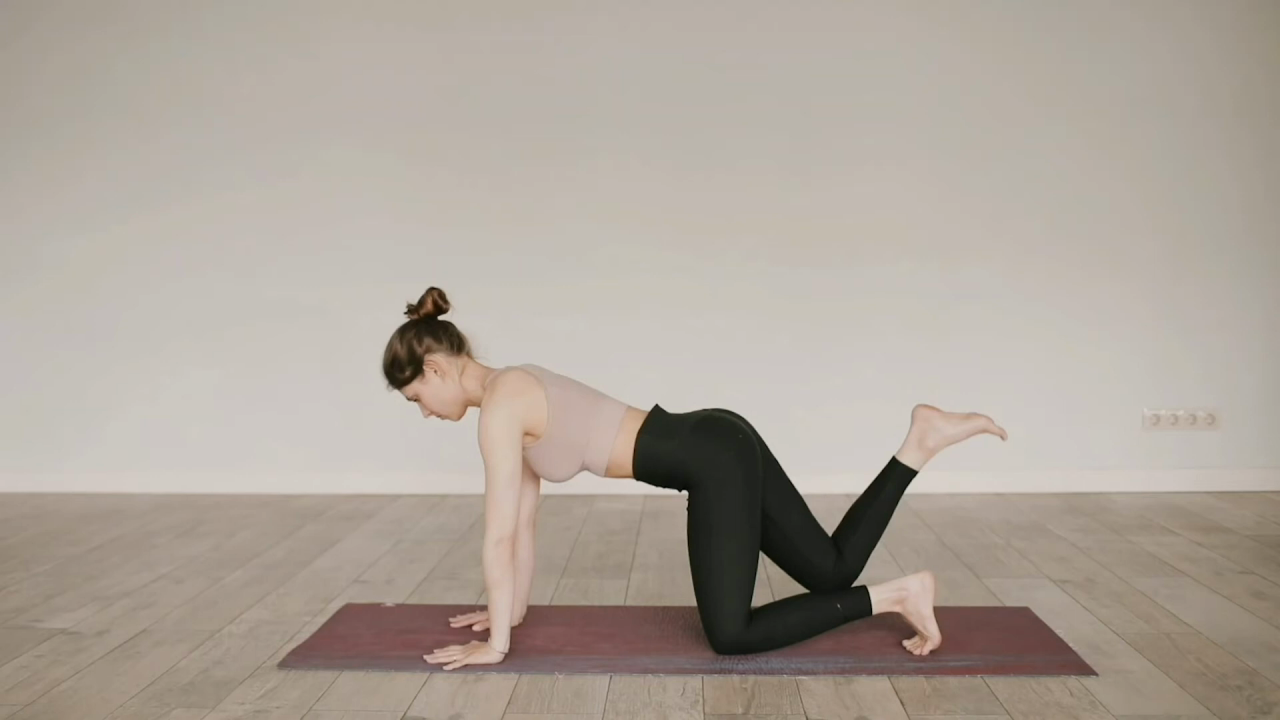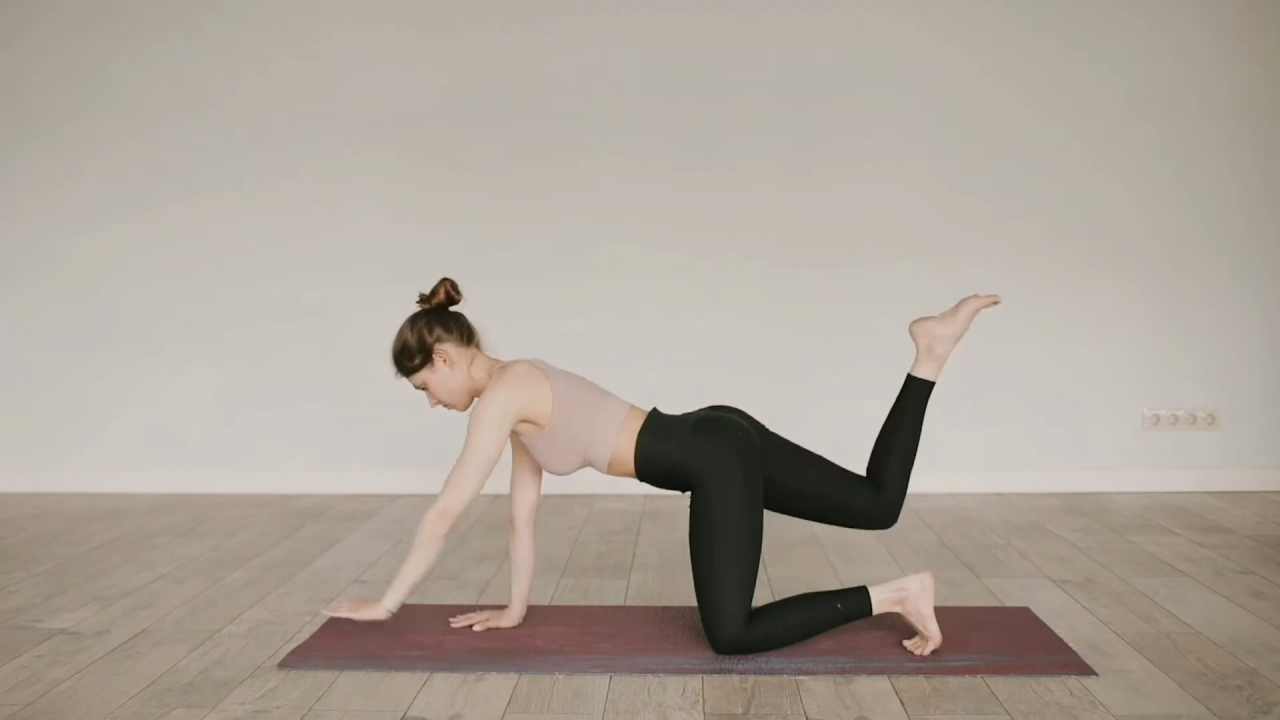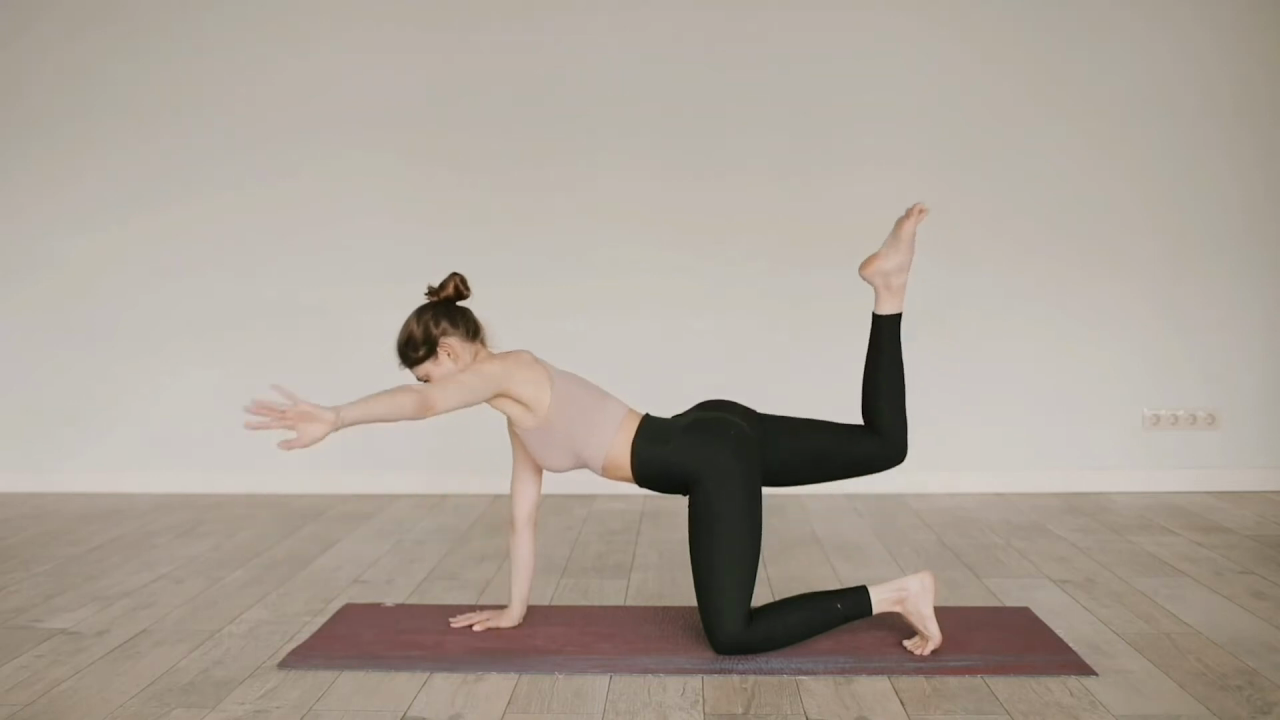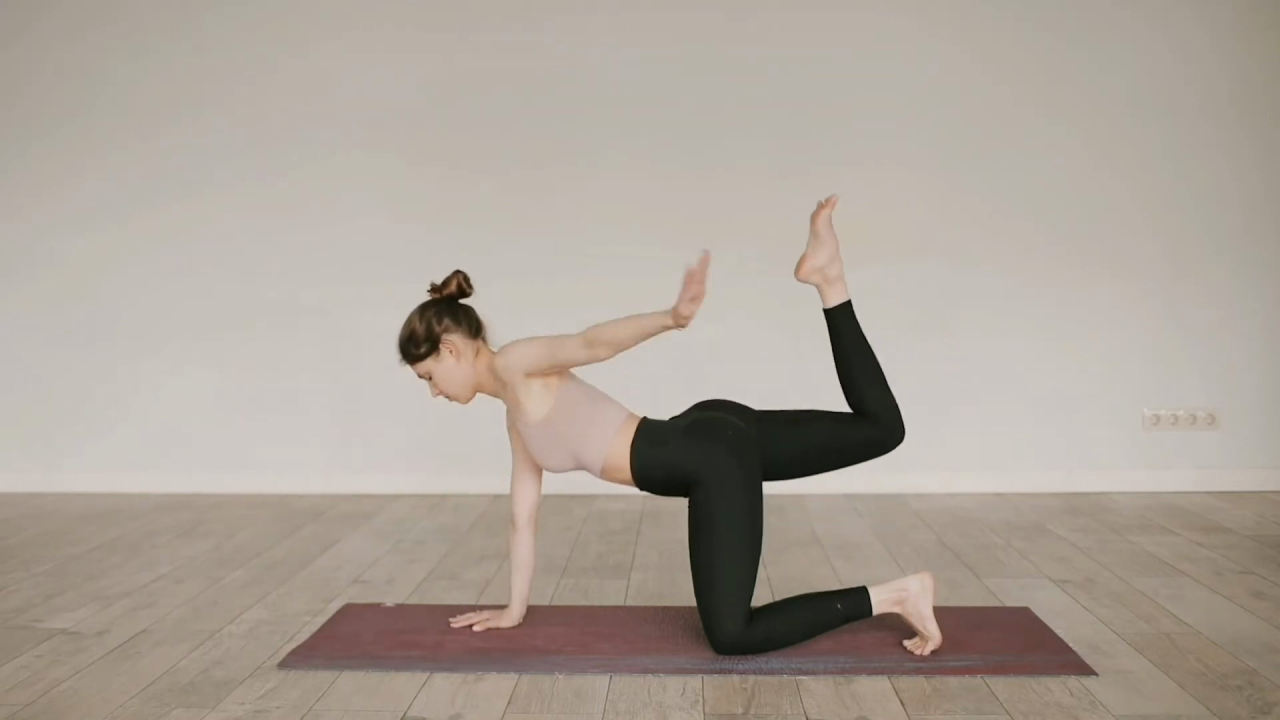
dt=0.5s
person 1, frame 1
left shoulder: (497, 407)
right shoulder: (513, 394)
left elbow: (498, 536)
right elbow: (523, 518)
left wrist: (495, 643)
right wrist: (512, 609)
left hip: (715, 460)
right hip: (719, 445)
left knee: (731, 634)
right knee: (831, 572)
left ankle: (894, 594)
right ankle: (921, 440)
person 1, frame 2
left shoulder: (501, 394)
right shoulder: (517, 395)
left elbow: (449, 508)
right elbow: (522, 514)
left wrist: (390, 600)
right wrist: (514, 608)
left hip: (716, 459)
right hip: (720, 443)
left knee: (732, 635)
right knee: (877, 504)
left ankle: (889, 595)
right ankle: (928, 354)
person 1, frame 3
left shoulder: (510, 371)
right shoulder: (517, 401)
left elbow: (427, 404)
right elbow: (524, 512)
left wrist: (335, 417)
right wrist: (513, 608)
left hip: (714, 458)
right hip: (712, 437)
left knee: (728, 633)
right knee: (882, 446)
left ankle: (888, 595)
right ankle: (884, 286)
person 1, frame 4
left shoulder: (513, 366)
right shoulder: (518, 411)
left elbow: (588, 344)
right elbow: (523, 515)
left wrist: (669, 317)
right wrist: (514, 609)
left hip: (713, 455)
right hip: (714, 441)
left knee: (732, 636)
right knee: (881, 429)
left ankle: (891, 596)
right ankle: (828, 282)
